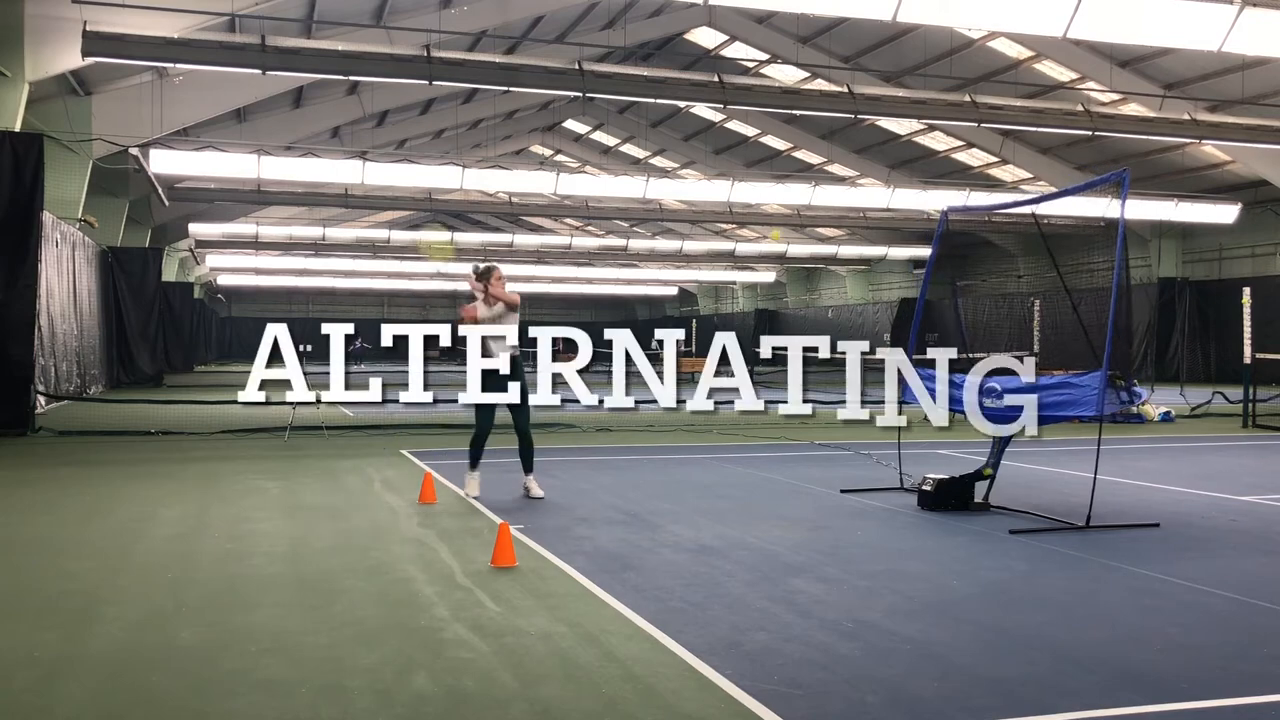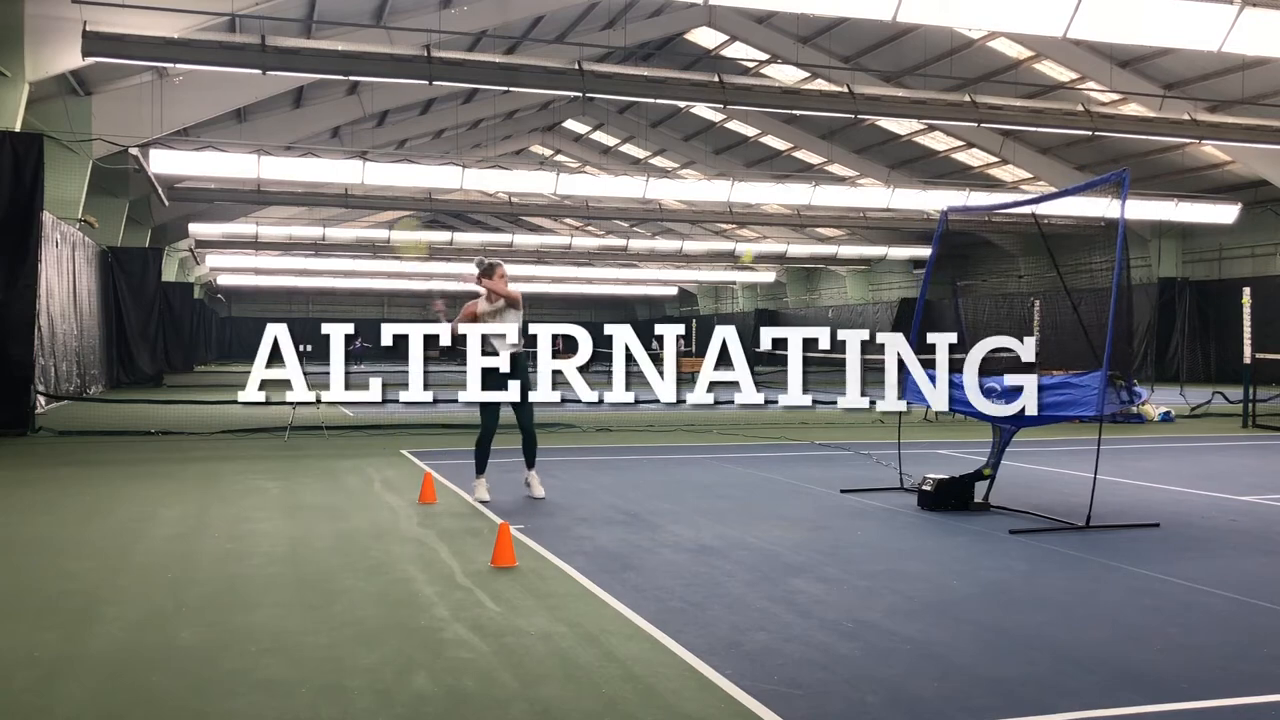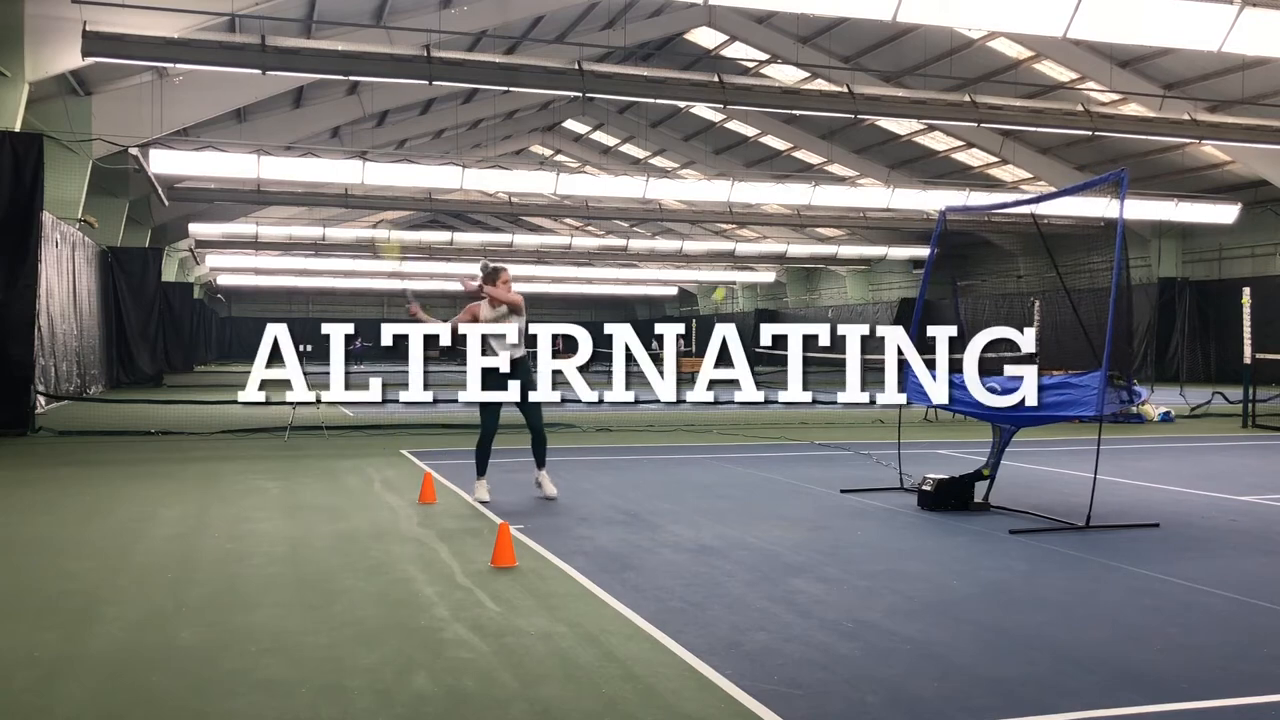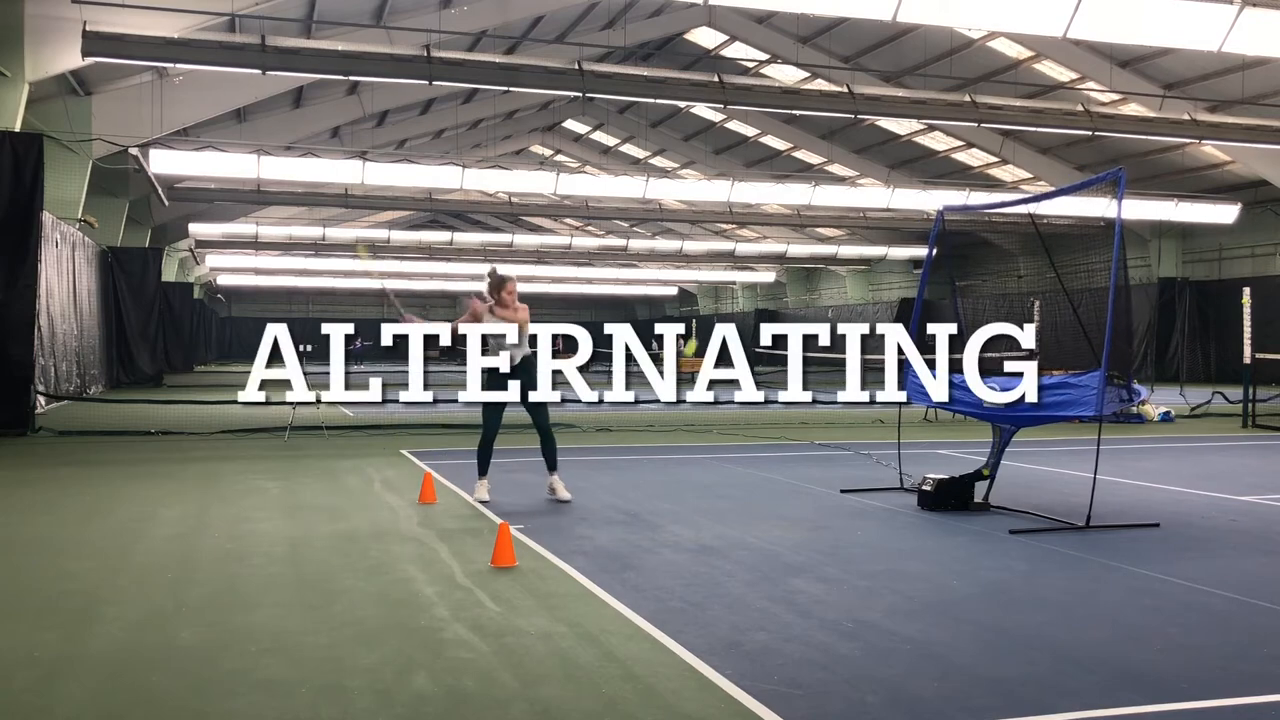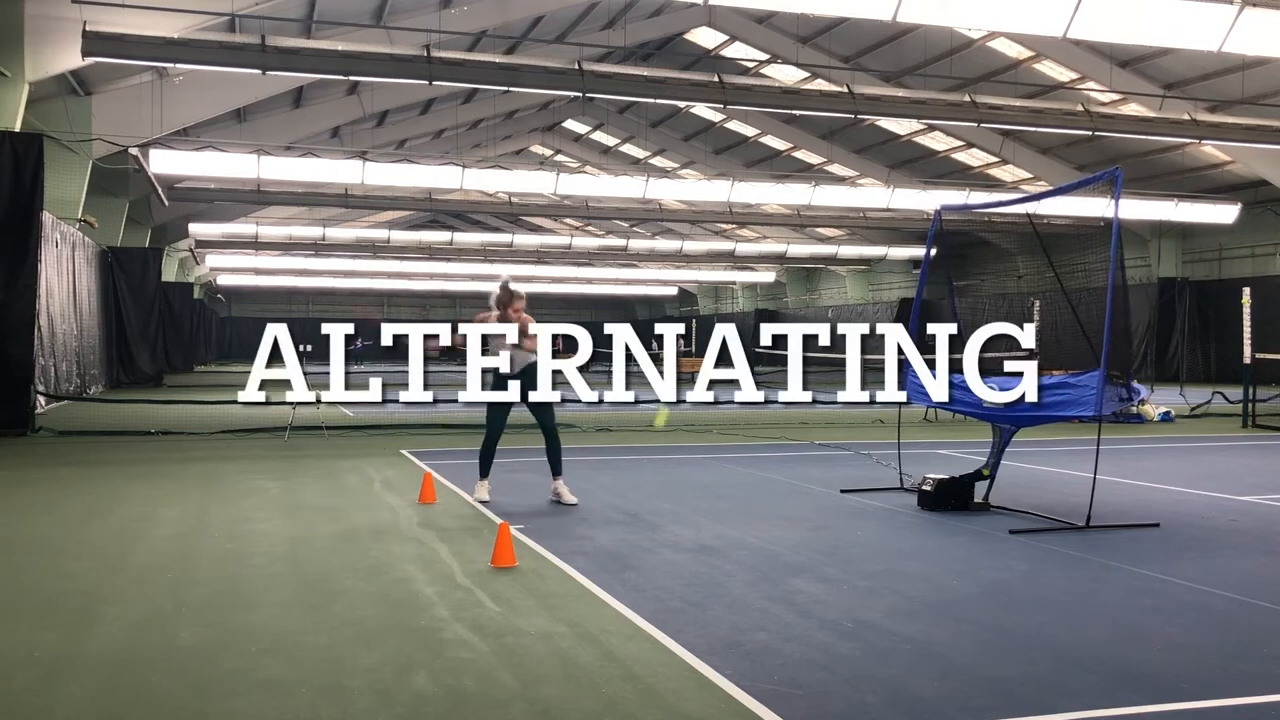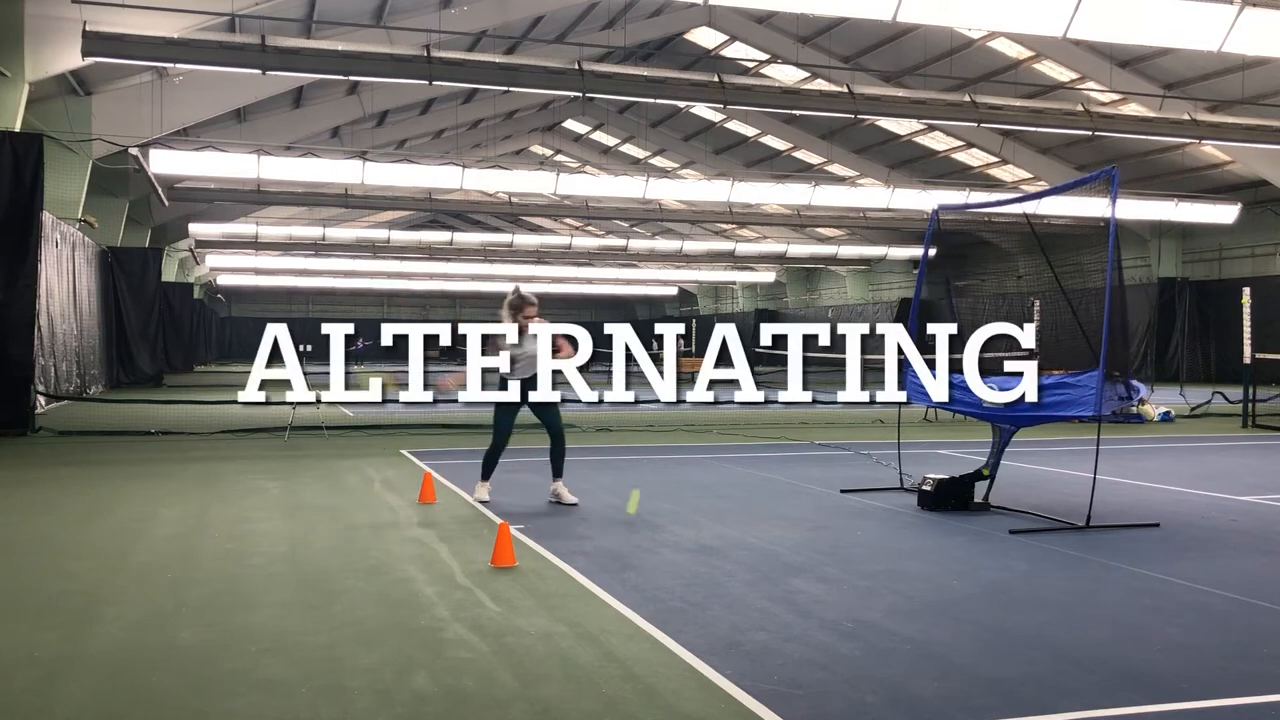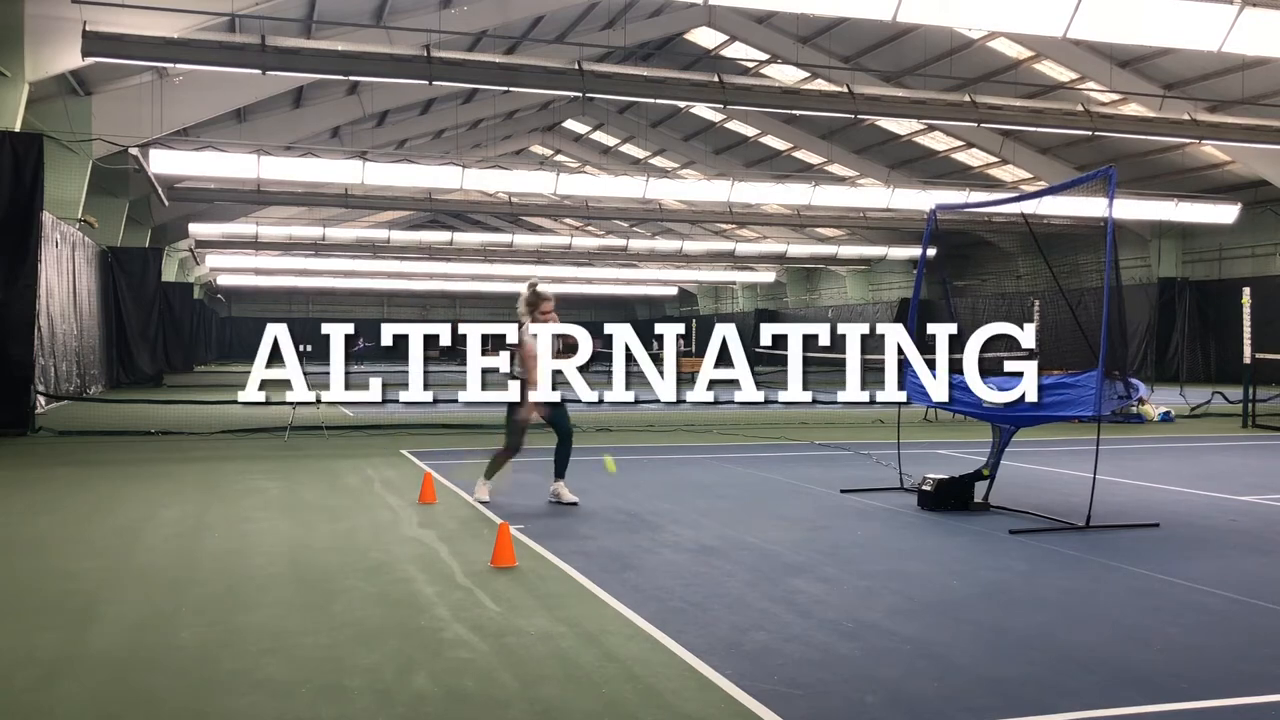
dt=0.1s
person 1, frame 1
left shoulder: (513, 301)
right shoulder: (473, 310)
left elbow: (510, 298)
left wrist: (487, 289)
right wrist: (468, 320)
left hip: (513, 368)
right hip: (487, 370)
left knee: (523, 428)
right knee: (483, 428)
left ankle: (529, 479)
right ankle: (472, 474)
person 1, frame 2
left shoulder: (514, 299)
right shoulder: (475, 306)
left elbow: (507, 293)
right elbow: (453, 333)
left wrist: (483, 283)
right wrist: (442, 314)
left hip: (516, 364)
right hip: (490, 366)
left knee: (527, 426)
right knee: (488, 428)
left ankle: (531, 475)
right ankle: (480, 481)
person 1, frame 3
left shoulder: (516, 301)
right shoulder: (476, 309)
left elbow: (507, 299)
left wrist: (478, 287)
right wrist: (421, 316)
left hip: (520, 368)
right hip: (494, 372)
left knee: (536, 426)
right knee: (488, 431)
left ankle: (541, 475)
right ankle: (481, 482)
person 1, frame 4
left shoulder: (521, 309)
right shoulder: (480, 312)
left elbow: (519, 322)
right elbow: (451, 329)
left wrist: (490, 309)
right wrist: (417, 323)
left hip: (525, 369)
right hip: (497, 373)
left knee: (544, 427)
right knee: (490, 431)
left ankle: (554, 480)
right ankle: (482, 483)
person 1, frame 5
left shoulder: (526, 322)
right shoulder: (485, 320)
left elbow: (534, 347)
left hip: (531, 378)
right hip: (503, 381)
left knee: (551, 432)
right knee: (492, 436)
left ankle: (558, 485)
right ankle: (482, 483)
person 1, frame 6
left shoulder: (542, 326)
left elbow: (567, 350)
left wrist: (558, 356)
right wrist: (462, 377)
left hip: (536, 383)
right hip: (510, 388)
left knee: (557, 433)
right knee: (499, 441)
left ankle: (557, 487)
right ankle: (483, 484)
person 1, frame 7
left shoulder: (552, 321)
right shoulder: (526, 336)
right elbow: (532, 374)
right wrist: (528, 405)
right hip: (523, 388)
left knee: (566, 433)
right knee: (512, 446)
left ankle: (558, 486)
right ankle: (484, 482)
